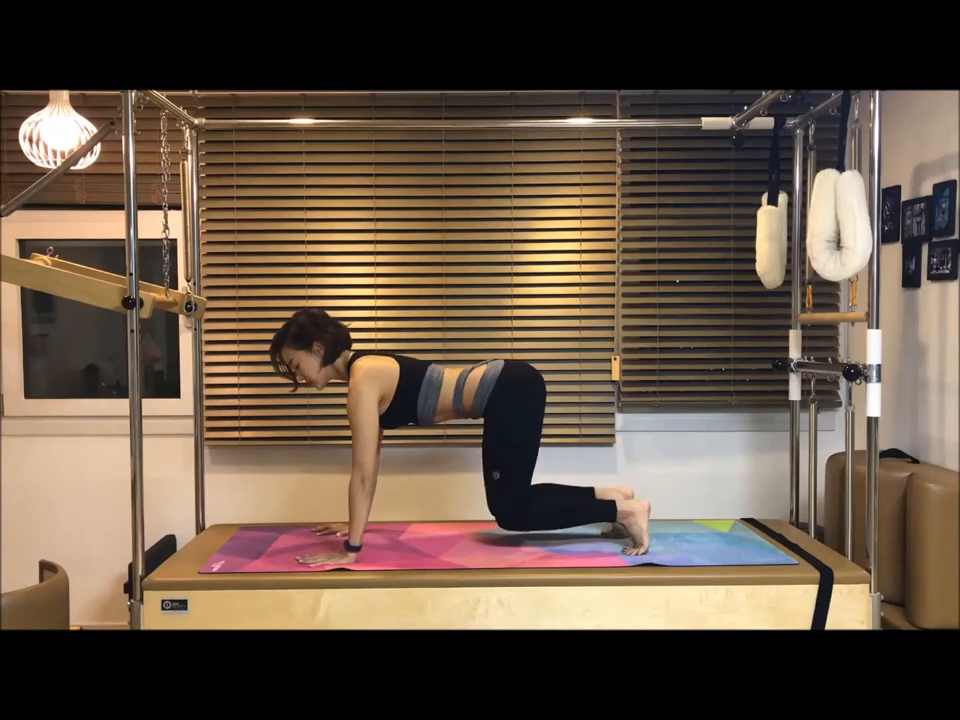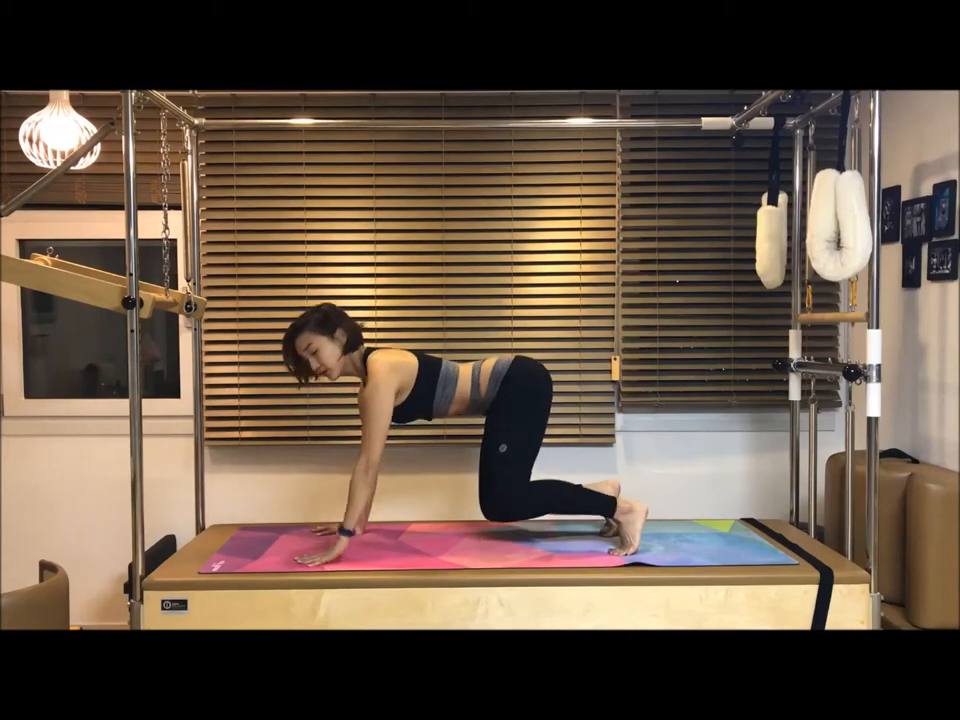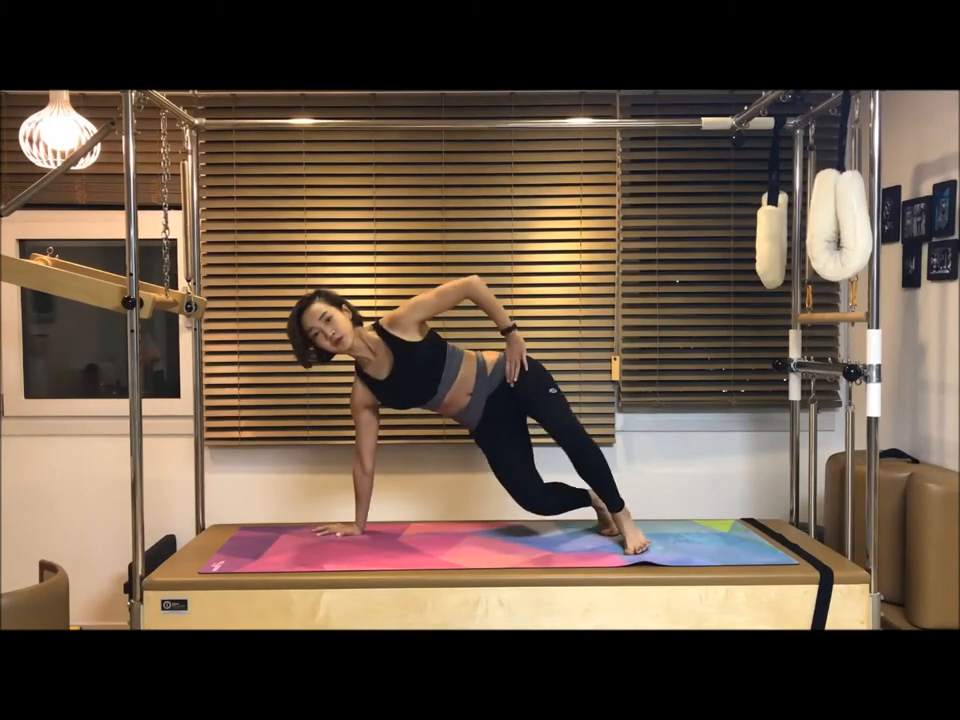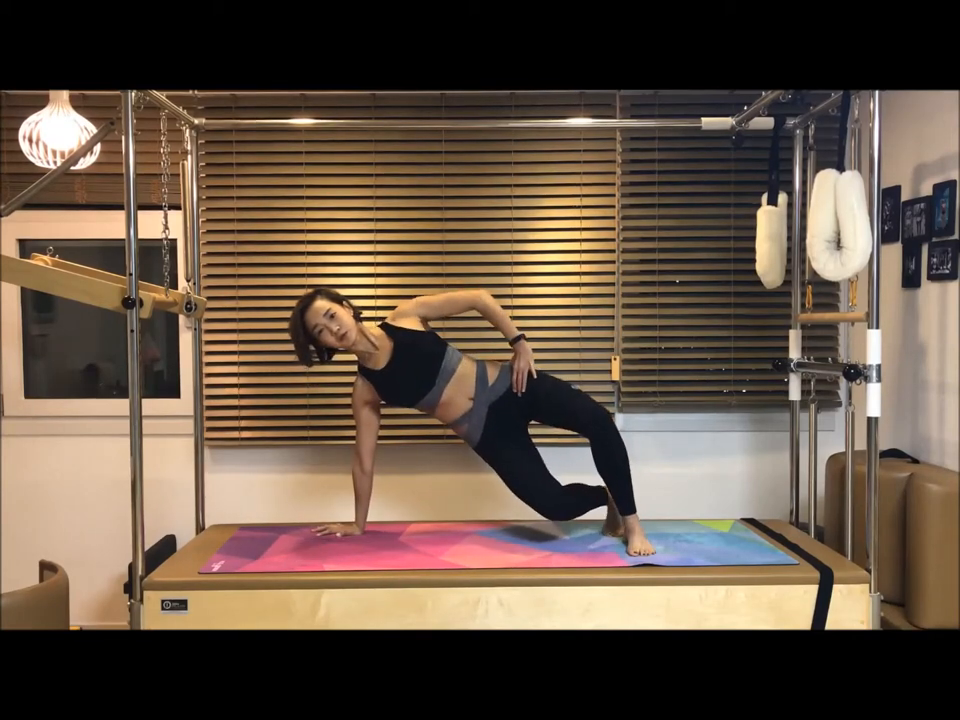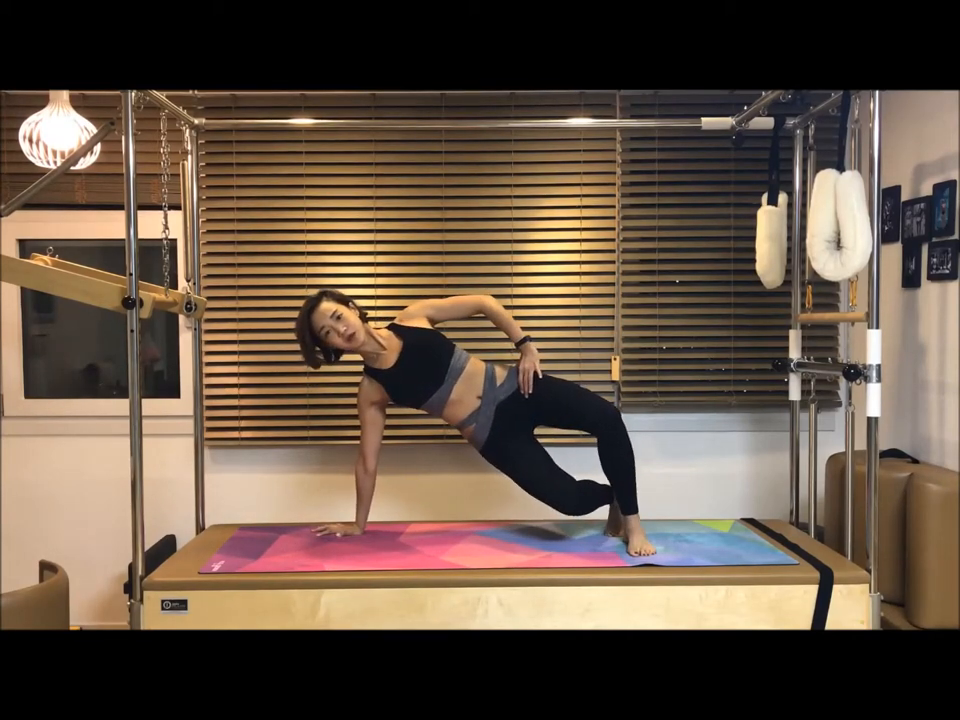
dt=0.7s
person 1, frame 1
left shoulder: (363, 381)
right shoulder: (367, 371)
left elbow: (363, 473)
right elbow: (371, 464)
left wrist: (351, 548)
right wrist: (355, 524)
left hip: (512, 390)
right hip: (507, 385)
left knee: (512, 511)
right knee: (504, 500)
left ankle: (625, 509)
right ankle: (606, 496)
person 1, frame 2
left shoulder: (380, 369)
right shoulder: (369, 386)
left elbow: (371, 457)
right elbow: (368, 458)
left wrist: (345, 535)
right wrist: (354, 523)
left hip: (520, 381)
right hip: (501, 399)
left knee: (509, 494)
right knee: (495, 506)
left ankle: (625, 510)
right ankle: (598, 493)
person 1, frame 3
left shoulder: (401, 323)
right shoulder: (363, 391)
left elbow: (471, 284)
right elbow: (364, 461)
left wrist: (511, 333)
right wrist: (358, 523)
left hip: (509, 377)
right hip: (486, 421)
left knee: (566, 430)
right knee: (533, 498)
left ankle: (621, 514)
right ankle: (594, 499)
person 1, frame 4
left shoulder: (405, 316)
right shoulder: (365, 389)
left elbow: (479, 298)
right elbow: (364, 460)
left wrist: (519, 342)
right wrist: (358, 523)
left hip: (509, 386)
right hip: (488, 432)
left knee: (597, 420)
right knee: (553, 505)
left ankle: (631, 521)
right ankle: (607, 496)
person 1, frame 5
left shoulder: (412, 317)
right shoulder: (372, 390)
left elbow: (484, 303)
right elbow: (367, 461)
left wrist: (525, 344)
right wrist: (358, 523)
left hip: (516, 388)
right hip: (494, 434)
left knee: (606, 417)
right knee: (568, 499)
left ankle: (631, 521)
right ankle: (613, 496)
